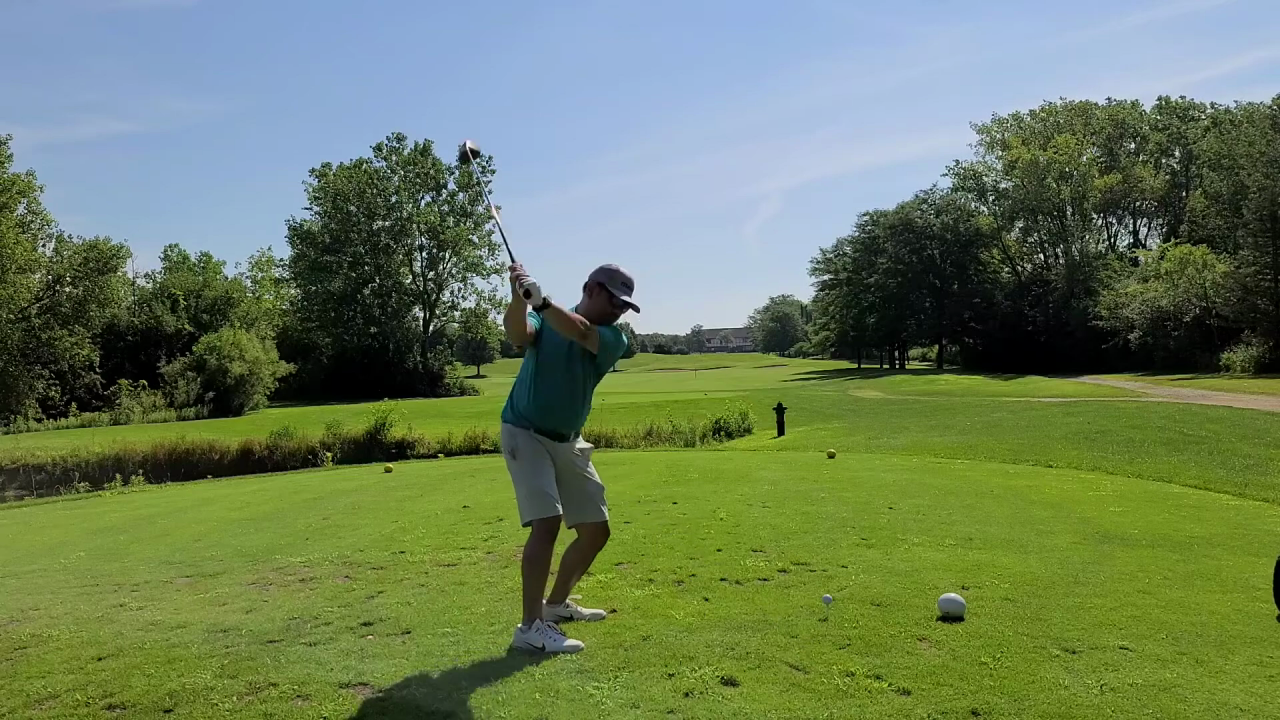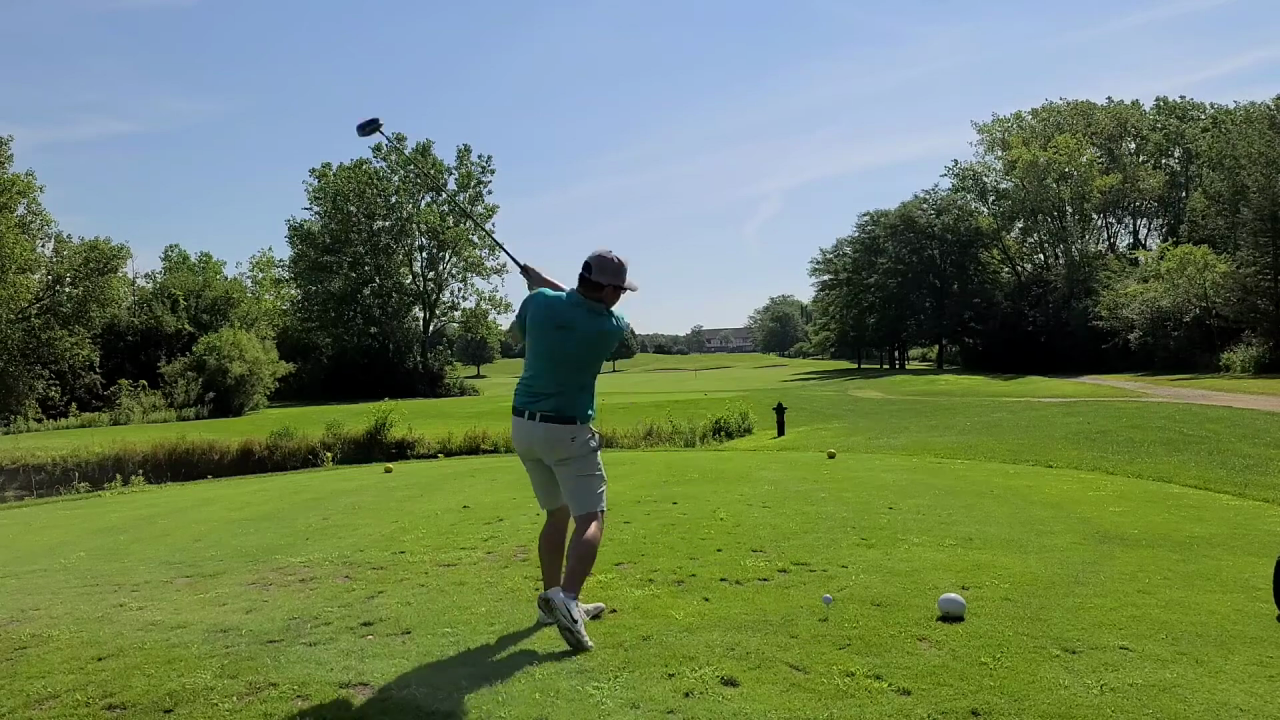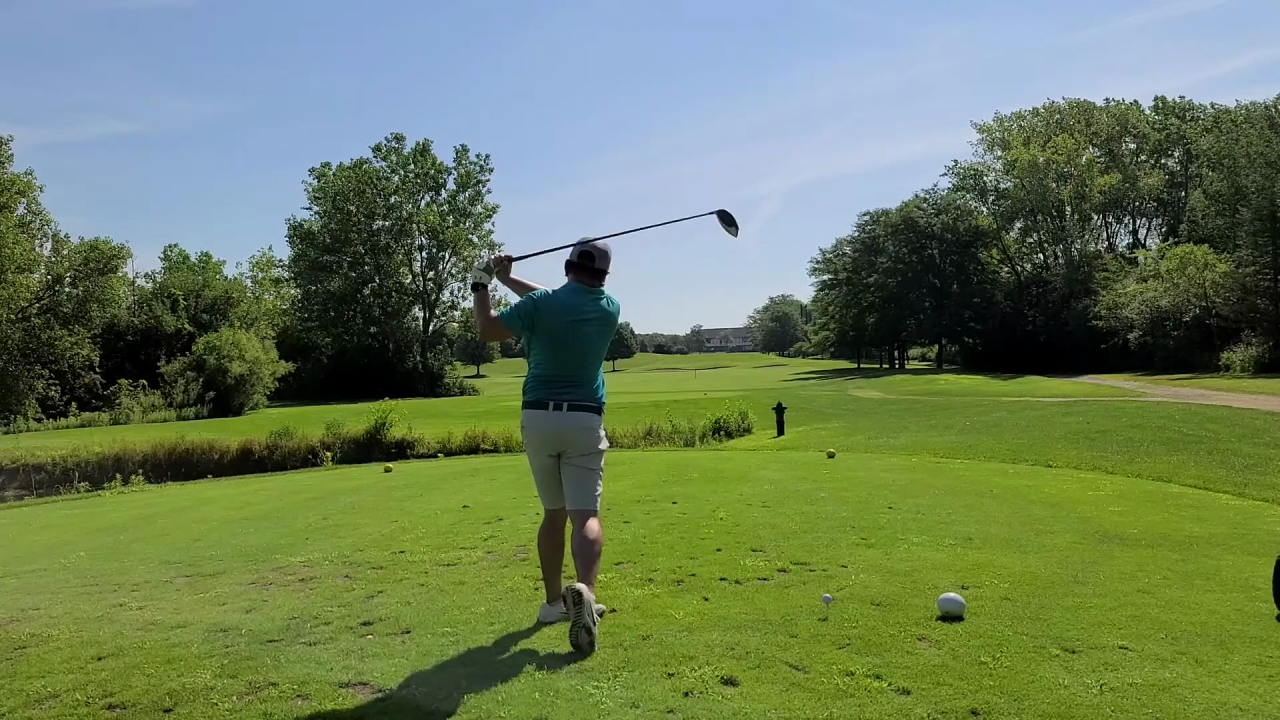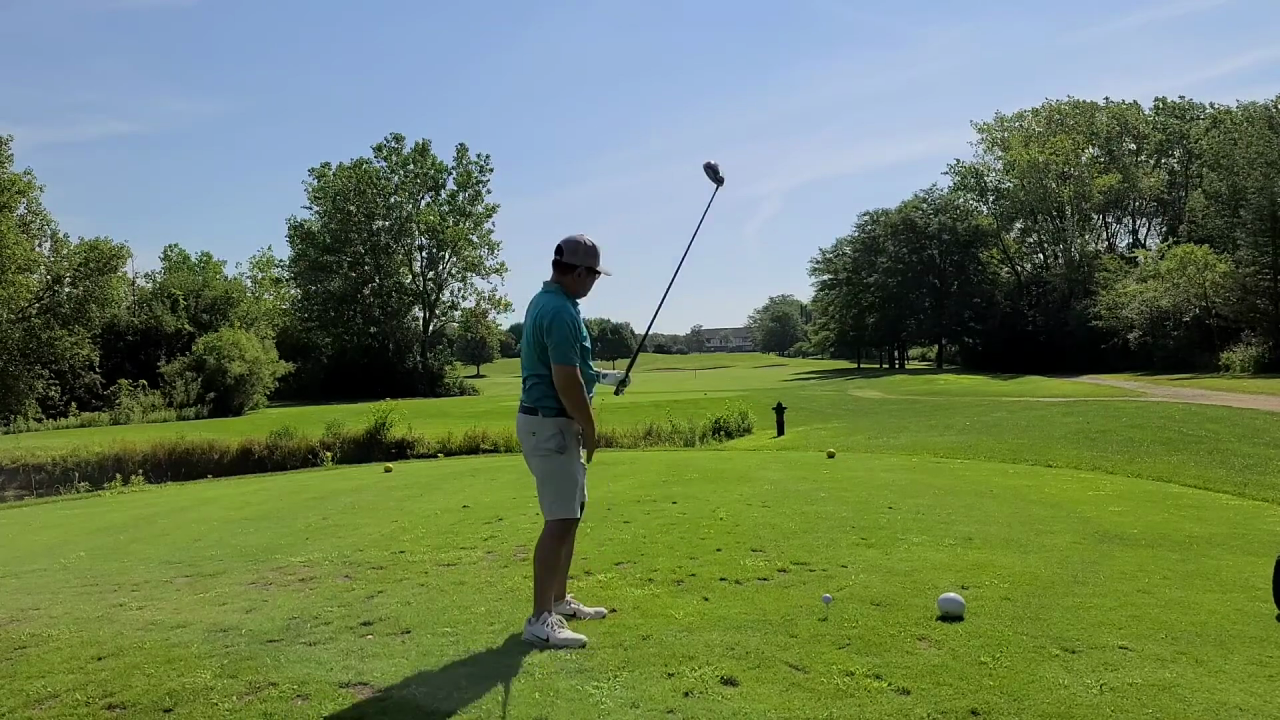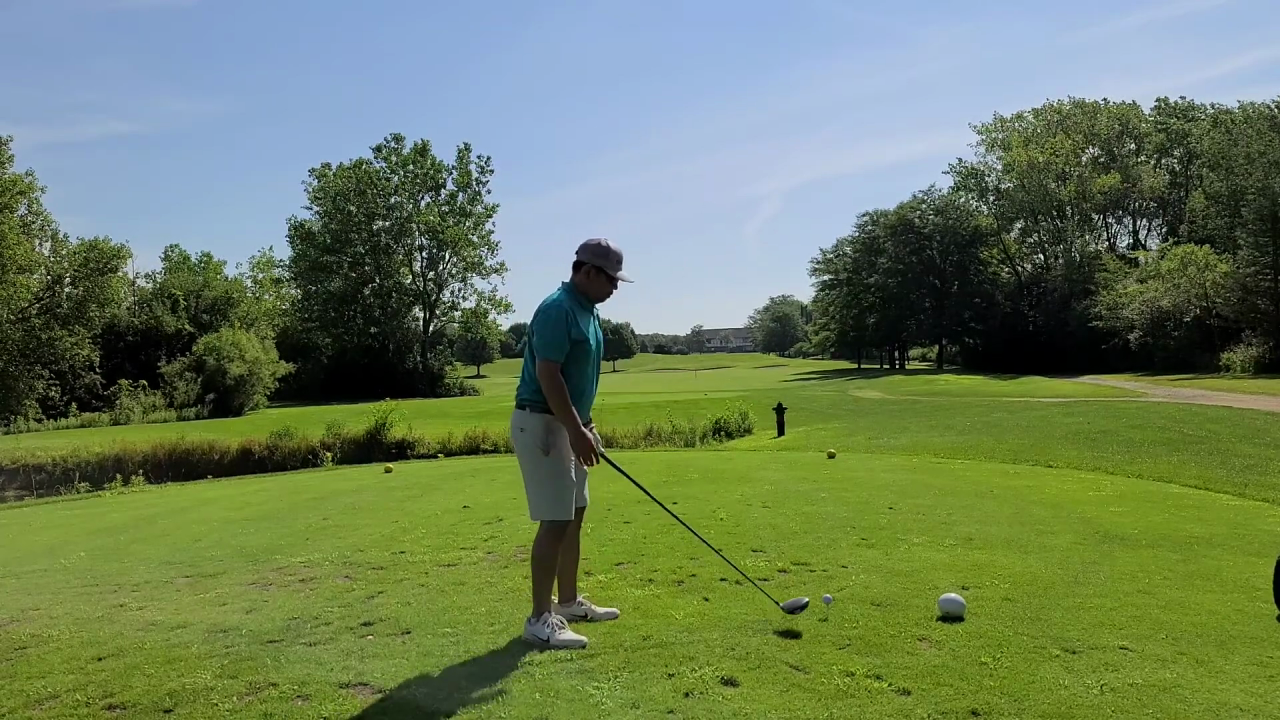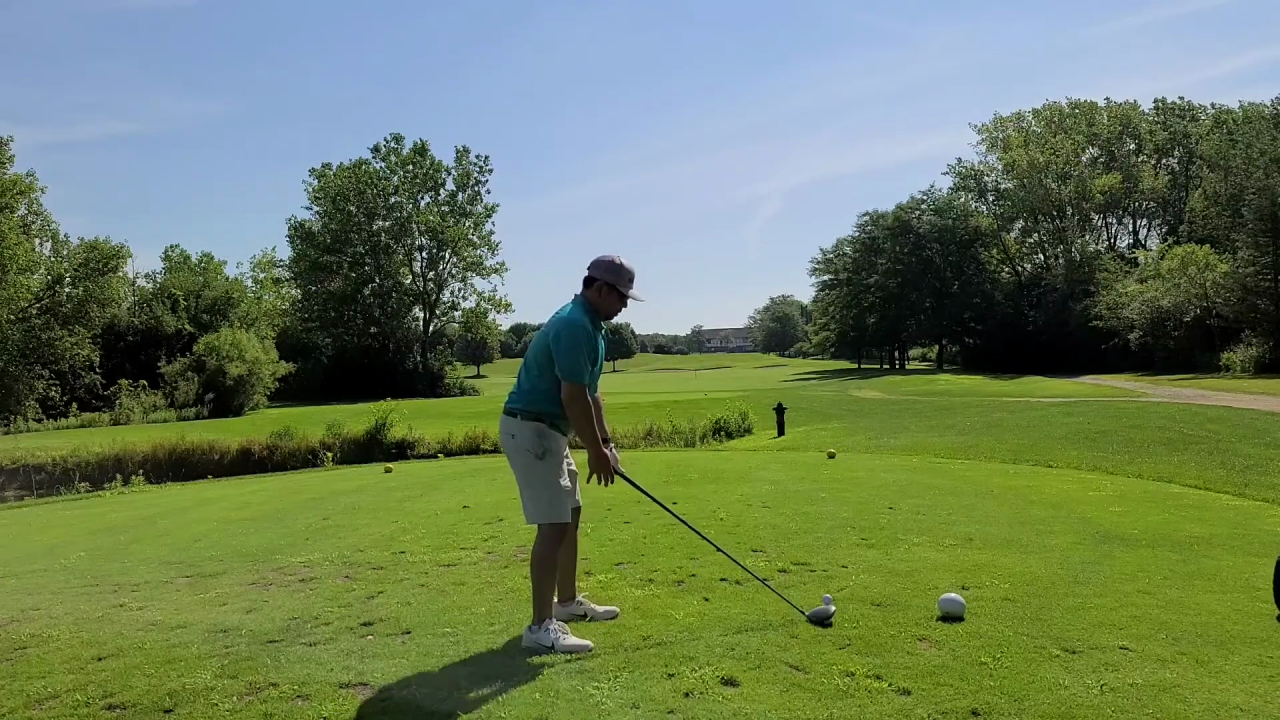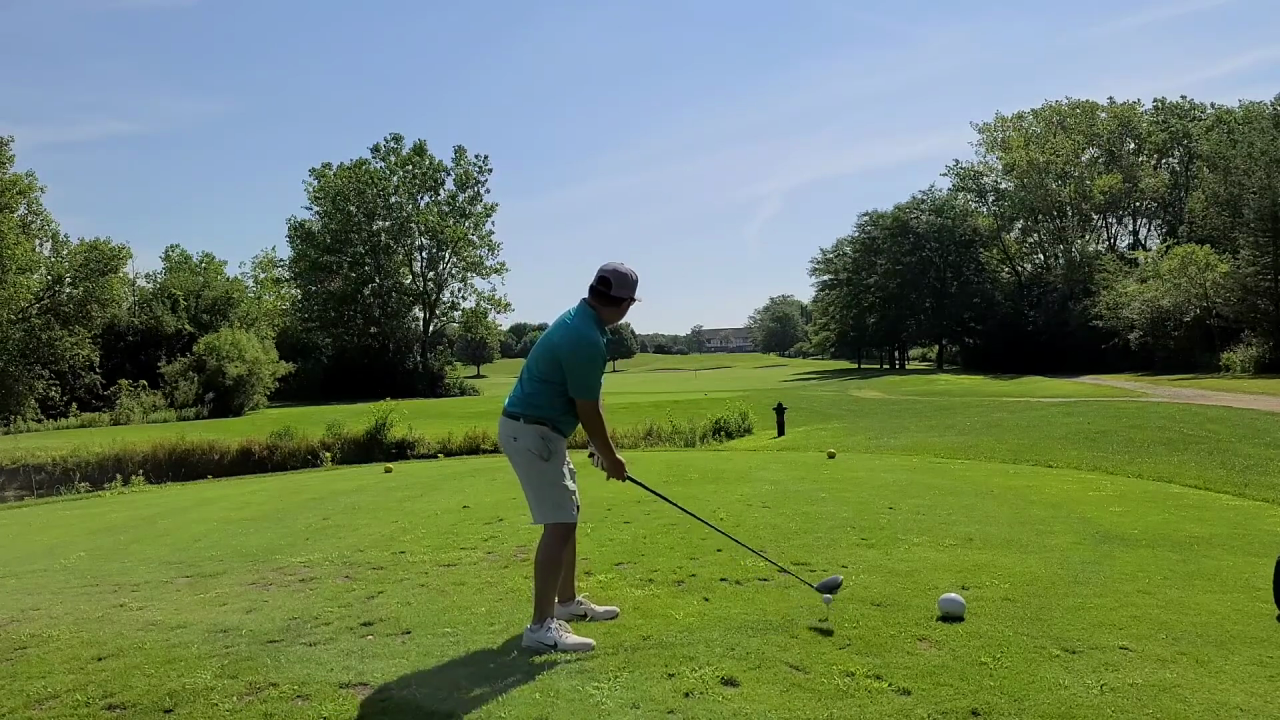
dt=0.7s
person 1, frame 1
left shoulder: (613, 340)
right shoulder: (544, 321)
left elbow: (579, 331)
right elbow: (517, 334)
left wrist: (540, 299)
right wrist: (519, 296)
left hip: (569, 444)
right hip: (524, 435)
left knee: (596, 529)
right knee: (546, 524)
left ankle: (557, 603)
right ankle: (531, 627)
person 1, frame 2
left shoulder: (539, 302)
right shoulder: (611, 327)
left elbow: (521, 333)
right wrist: (536, 275)
left hip: (524, 426)
right hip: (567, 432)
left knee: (558, 512)
right knee: (590, 519)
left ankle: (556, 596)
right ankle: (566, 596)
person 1, frame 3
left shoulder: (542, 304)
right shoulder: (610, 309)
left elbow: (486, 329)
left wrist: (481, 285)
right wrist: (508, 279)
left hip: (538, 418)
right hip: (583, 421)
left knee: (555, 511)
right knee: (585, 514)
left ankle: (554, 601)
right ankle: (584, 590)
person 1, frame 4
left shoulder: (543, 301)
right shoulder: (562, 312)
right elbow: (566, 379)
left wrist: (598, 374)
right wrist: (589, 428)
left hip: (541, 420)
right hip: (552, 425)
left knee: (565, 514)
right knee: (561, 521)
left ankle: (558, 600)
right ankle: (540, 620)
person 1, frame 5
left shoulder: (588, 313)
right shoulder: (557, 309)
right elbow: (547, 374)
left wrist: (586, 425)
right wrist: (576, 430)
left hip: (564, 425)
right hip: (542, 423)
left knee: (573, 516)
right knee: (555, 520)
left ankle: (568, 602)
right ankle: (540, 618)
person 1, frame 6
left shoulder: (589, 324)
right shoulder: (574, 325)
left elbow: (590, 392)
right elbow: (573, 396)
left wrist: (606, 443)
right wrist: (595, 452)
left hip: (547, 430)
right hip: (530, 430)
left knee: (569, 517)
right knee: (553, 525)
left ankle: (567, 602)
right ankle: (541, 627)
person 1, frame 7
left shoulder: (579, 320)
right shoulder: (586, 339)
left elbow: (587, 401)
right elbow: (587, 409)
left wrist: (602, 447)
right wrist: (610, 457)
left hip: (538, 430)
right hip: (532, 432)
left knee: (568, 517)
right knee: (558, 524)
left ankle: (567, 602)
right ankle: (541, 626)
